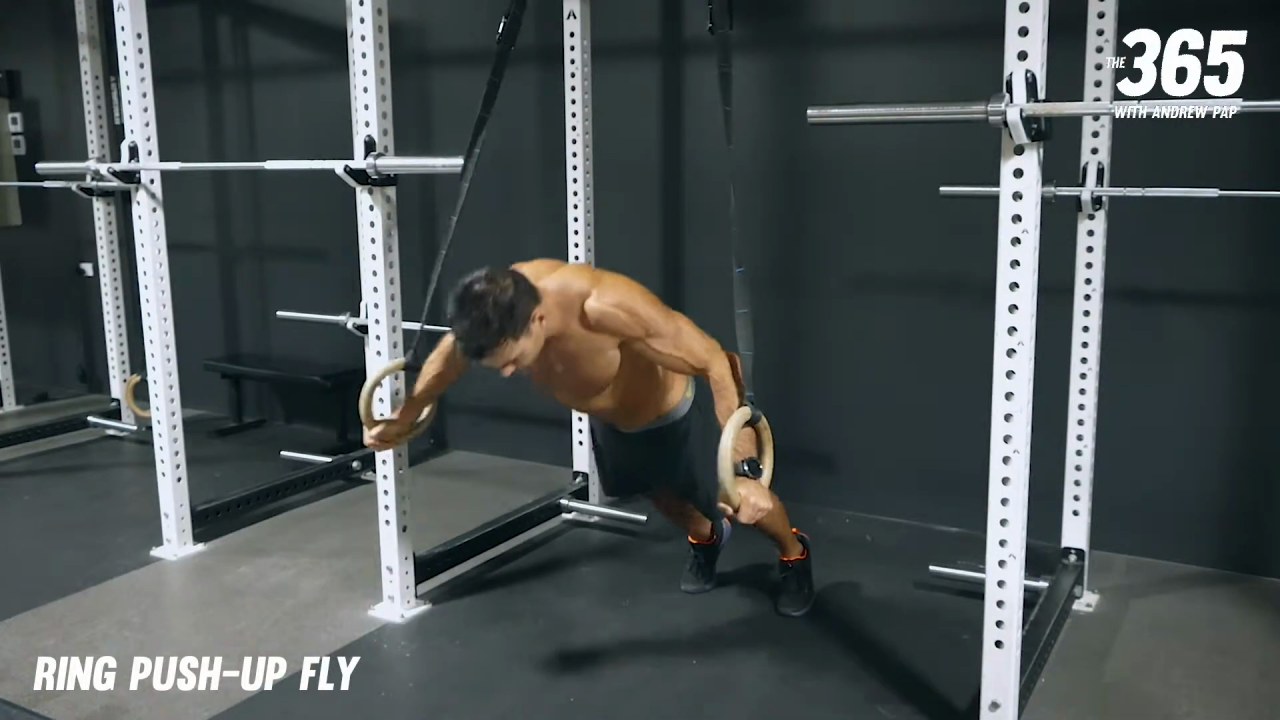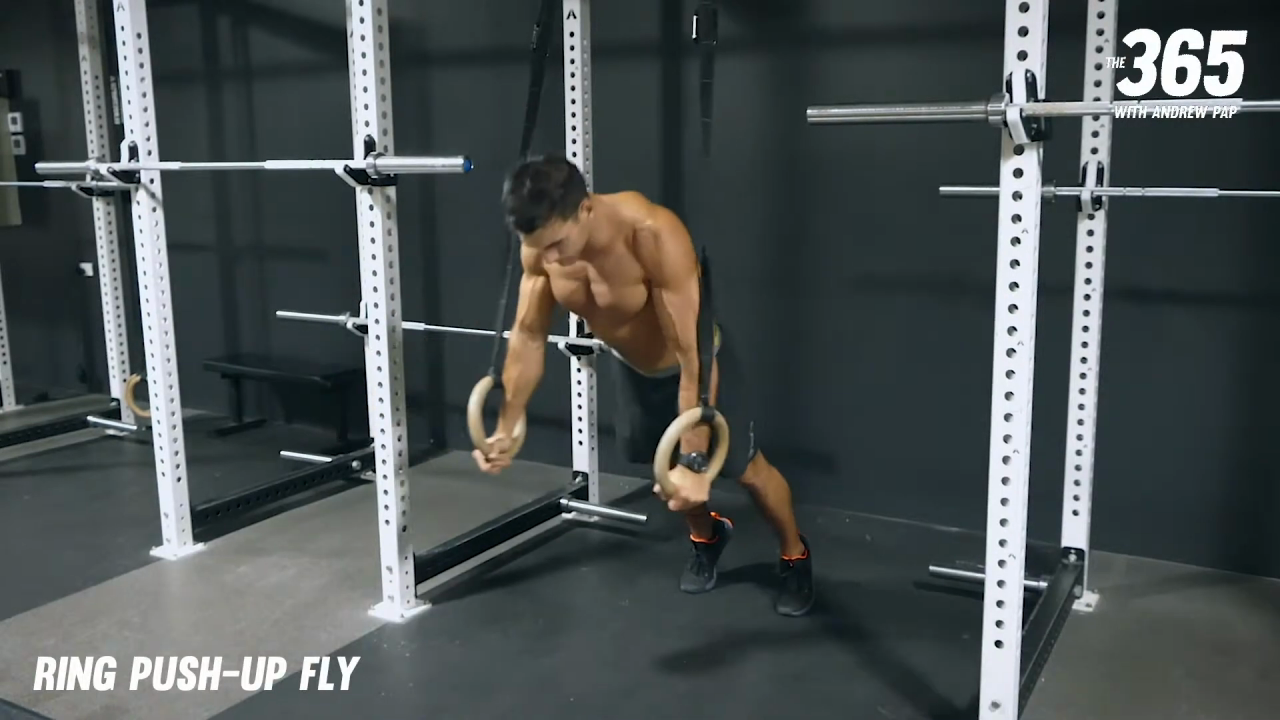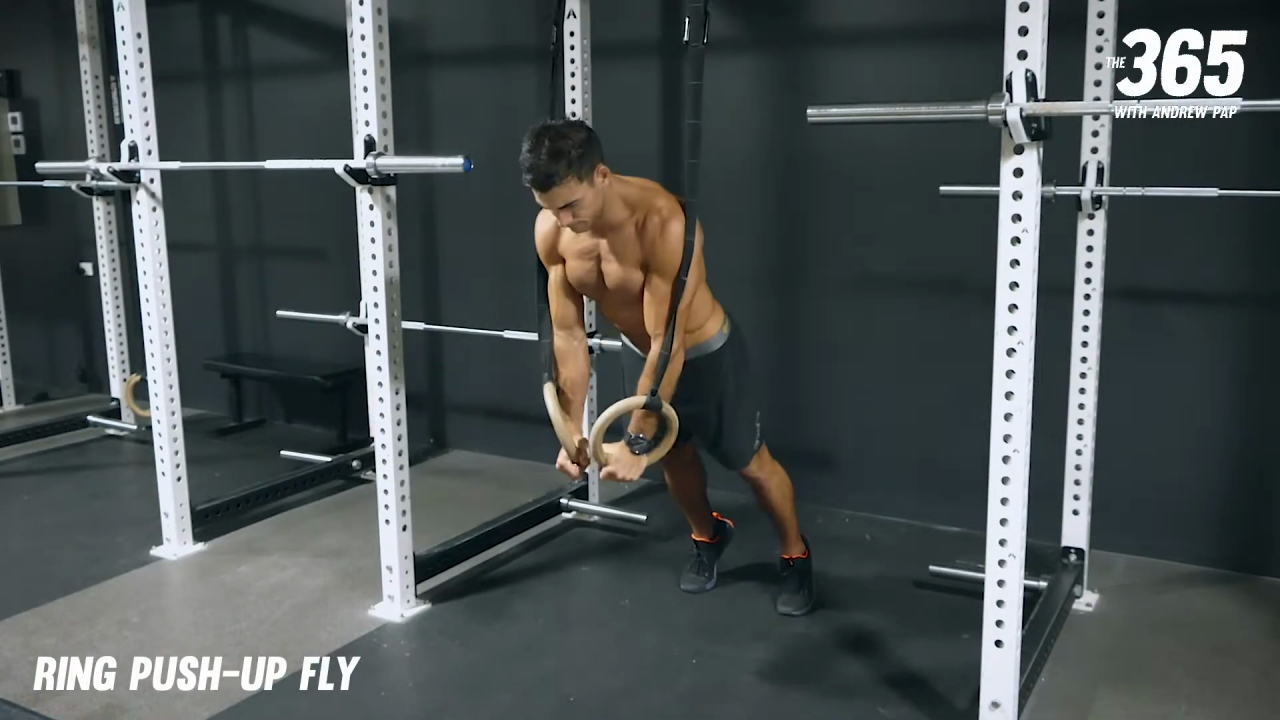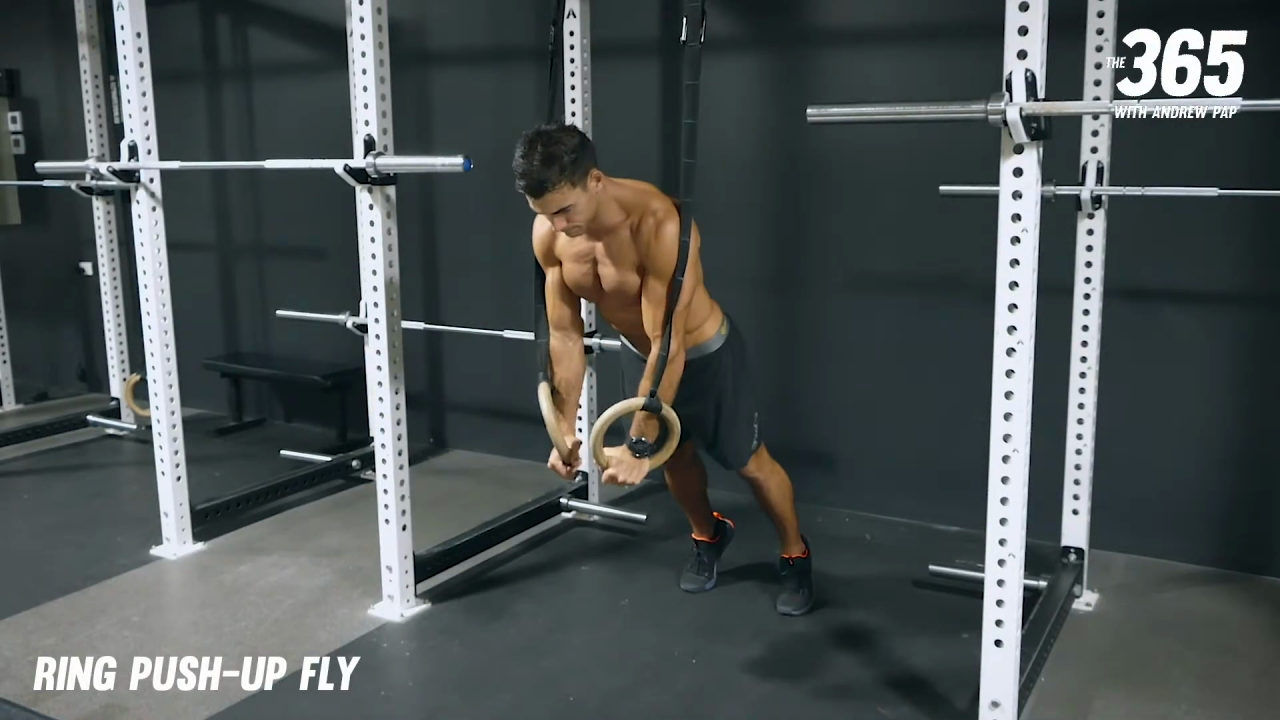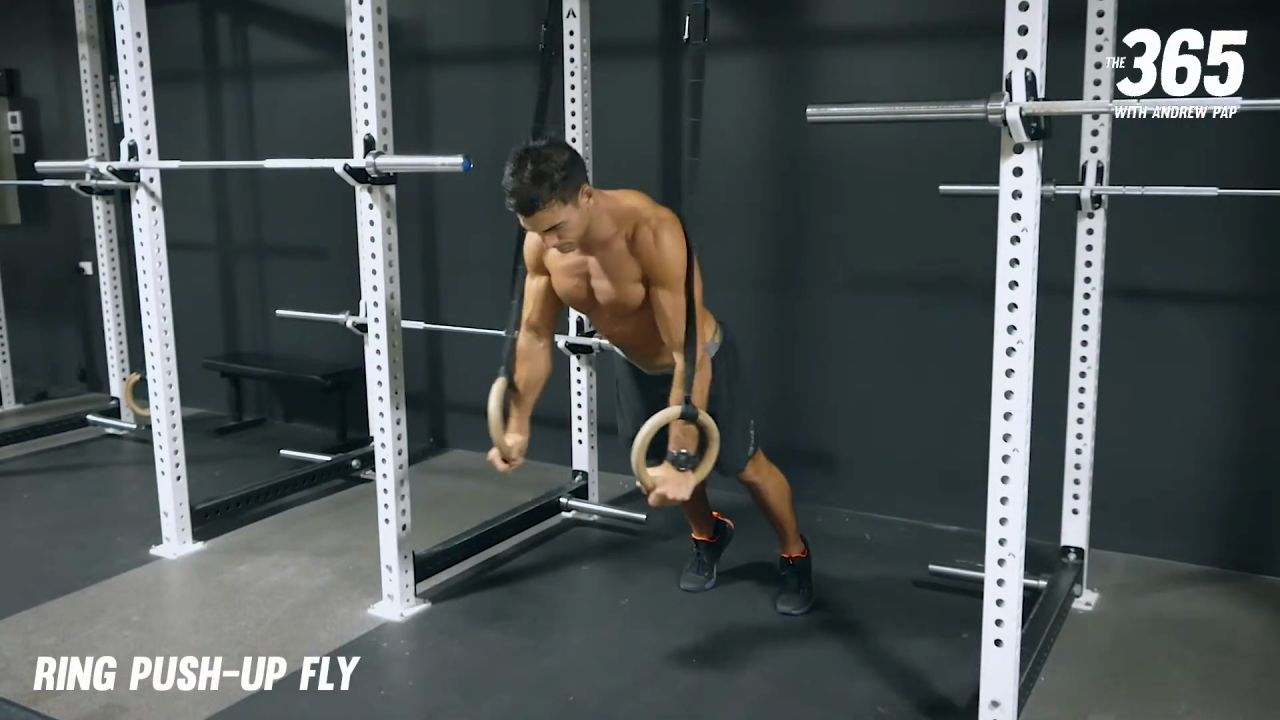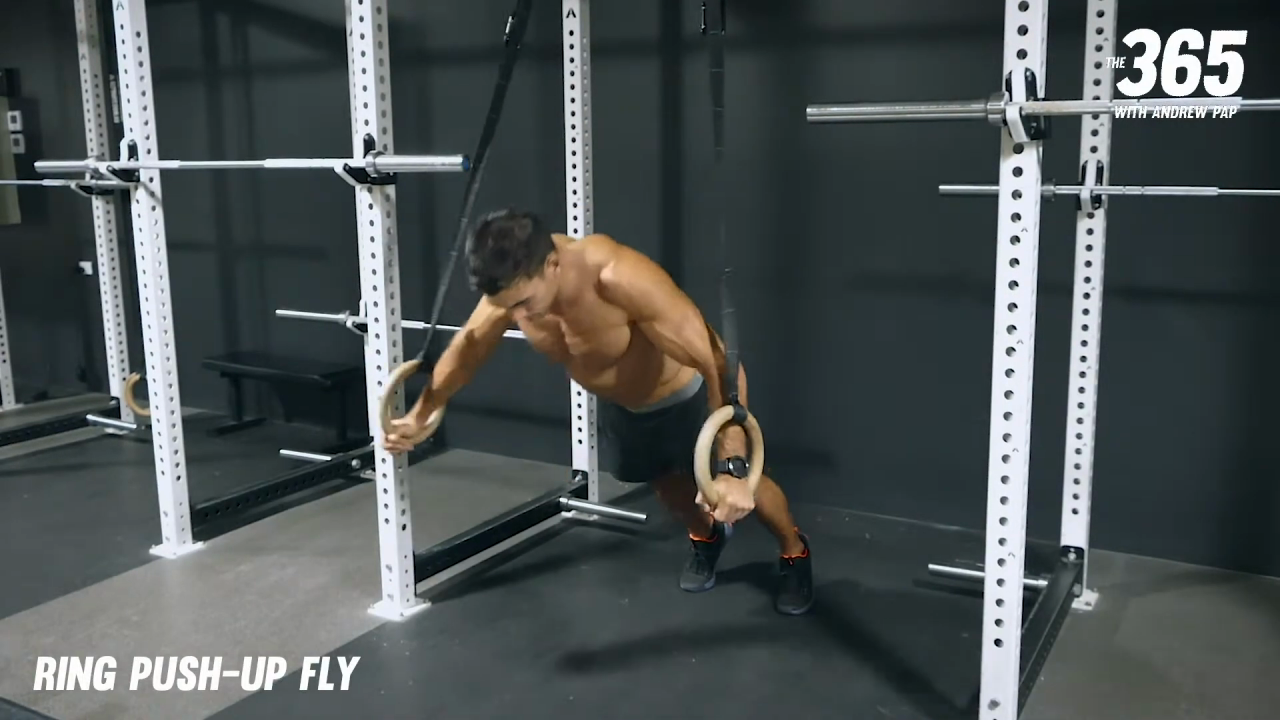
dt=0.4s
person 1, frame 1
left shoulder: (603, 306)
right shoulder: (496, 304)
left elbow: (719, 363)
right elbow: (452, 350)
right wrist: (404, 418)
left hip: (673, 416)
right hip: (610, 423)
left knee: (738, 499)
right knee: (659, 494)
left ankle: (795, 555)
right ankle: (704, 538)
person 1, frame 2
left shoulder: (653, 236)
right shoulder: (542, 242)
left elbow: (691, 358)
right elbow: (528, 336)
left wrist: (694, 461)
right wrist: (507, 426)
left hip: (695, 366)
right hip: (632, 370)
left knee: (746, 468)
left ankle: (795, 557)
right ankle: (707, 537)
person 1, frame 3
left shoulder: (663, 222)
right shoulder: (550, 230)
left elbow: (668, 344)
right elbow: (568, 334)
left wrist: (635, 443)
right wrist: (574, 431)
left hip: (705, 354)
right hip: (638, 353)
left knee: (750, 463)
right knee: (673, 455)
left ankle: (795, 555)
right ankle: (708, 535)
person 1, frame 4
left shoulder: (659, 225)
right shoulder: (548, 233)
left elbow: (669, 346)
right elbow: (565, 334)
left wrist: (638, 447)
right wrist: (567, 428)
left hip: (705, 354)
right hip: (639, 353)
left knee: (749, 462)
right knee: (674, 454)
left ankle: (795, 555)
right ankle: (708, 535)
person 1, frame 5
left shoulder: (653, 234)
right shoulder: (541, 244)
left elbow: (685, 355)
right elbow: (536, 335)
left wrist: (680, 460)
right wrist: (518, 425)
left hip: (698, 360)
right hip: (634, 364)
left knee: (745, 465)
right knee: (661, 459)
left ankle: (795, 555)
right ankle: (708, 535)
person 1, frame 6
left shoulder: (621, 278)
right shoulder: (514, 282)
left elbow: (718, 365)
right elbow: (468, 345)
left wrist: (733, 470)
right wrist: (421, 416)
left hip: (680, 398)
right hip: (618, 404)
left knee: (736, 489)
right knee: (664, 480)
left ankle: (795, 554)
right ankle: (706, 537)
